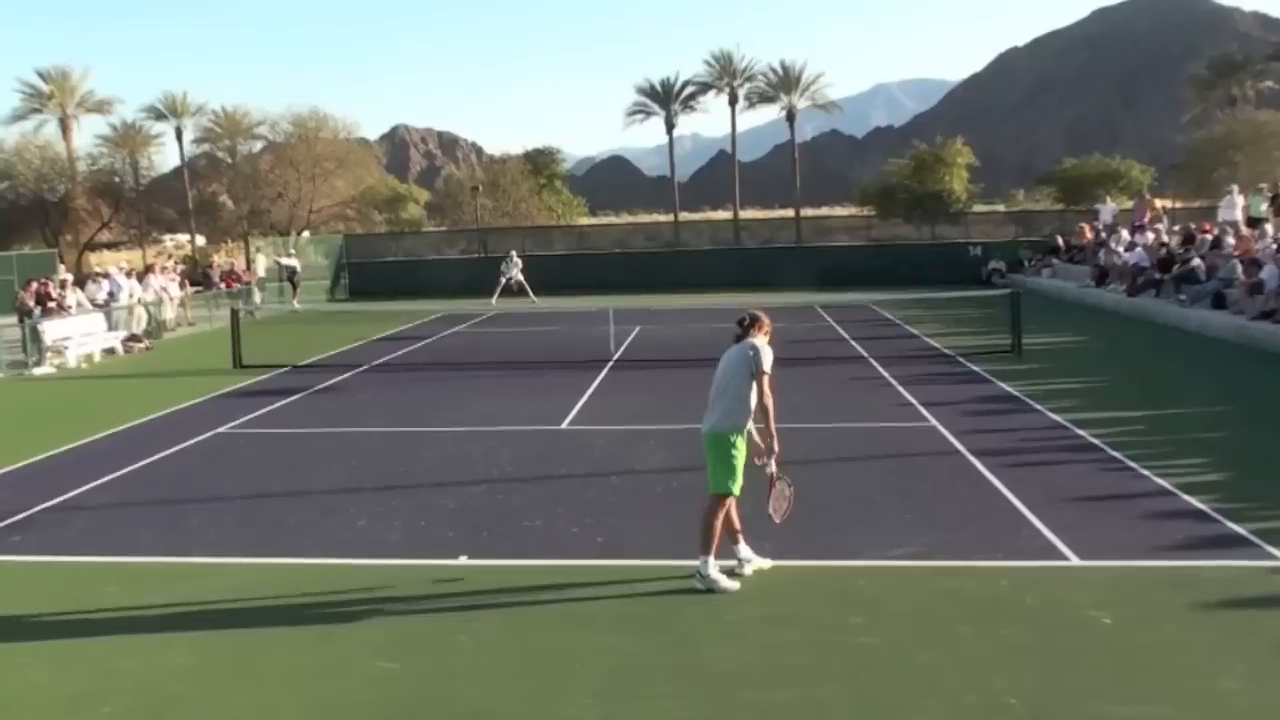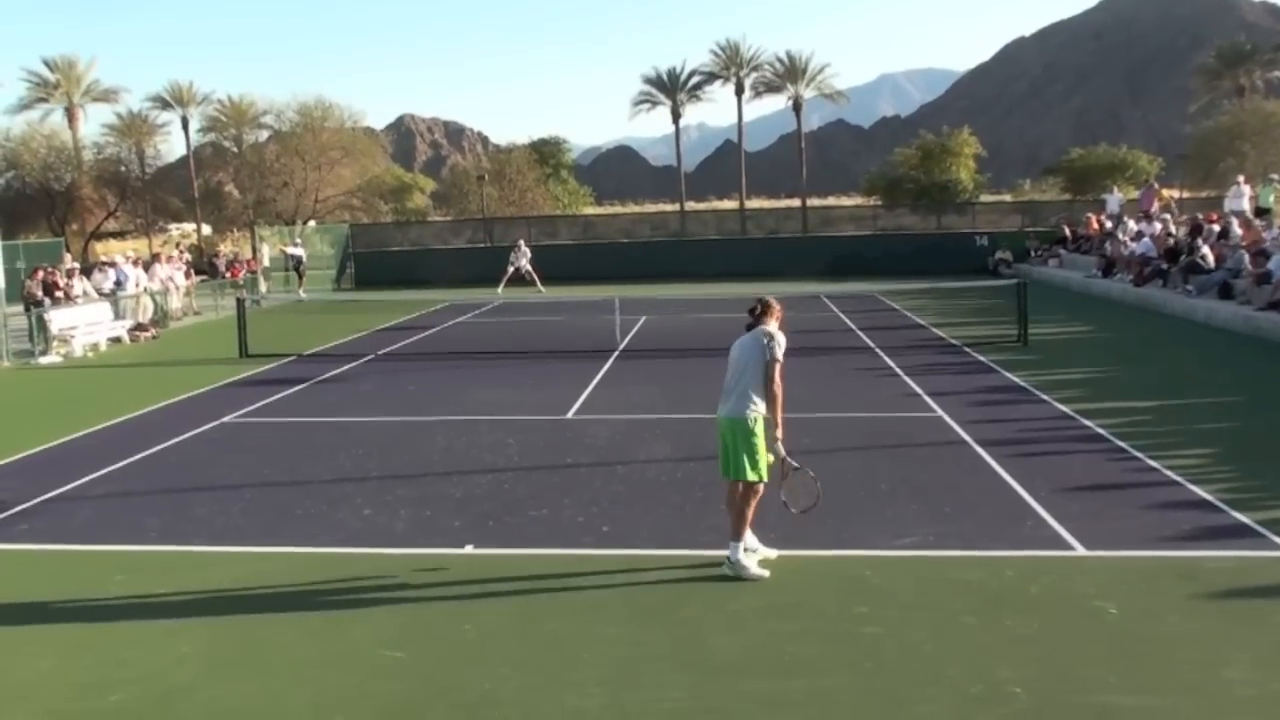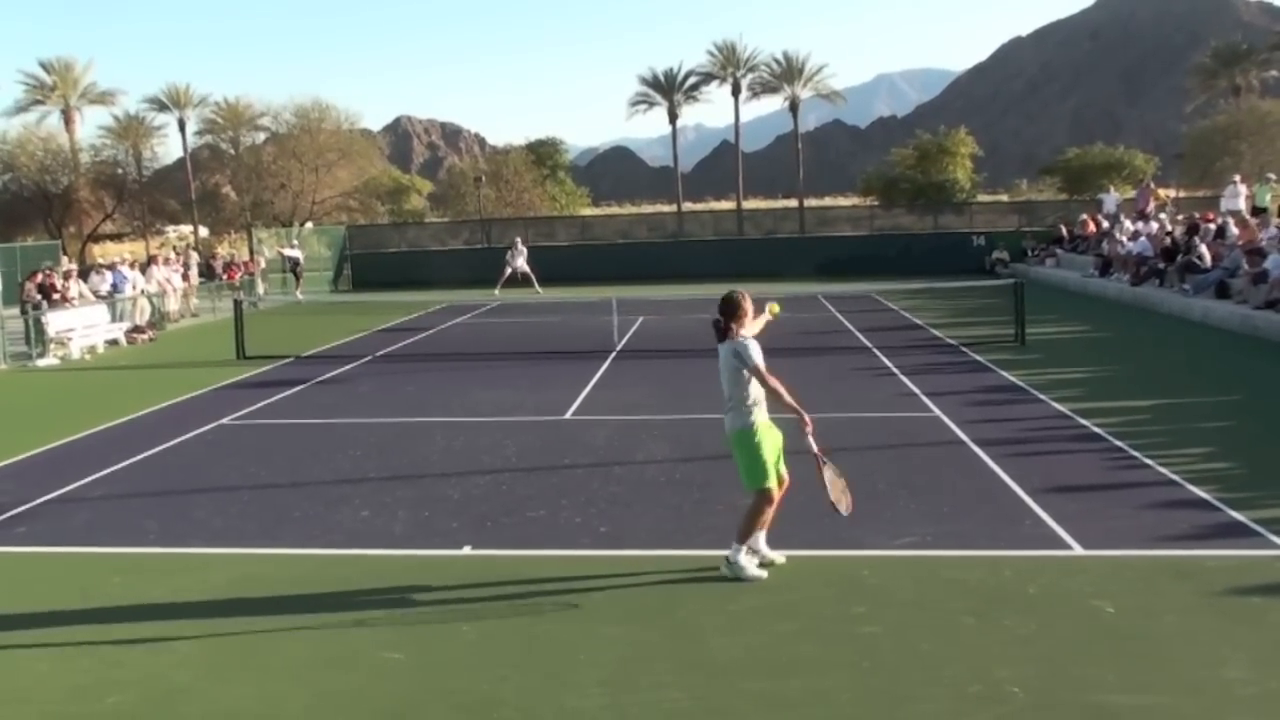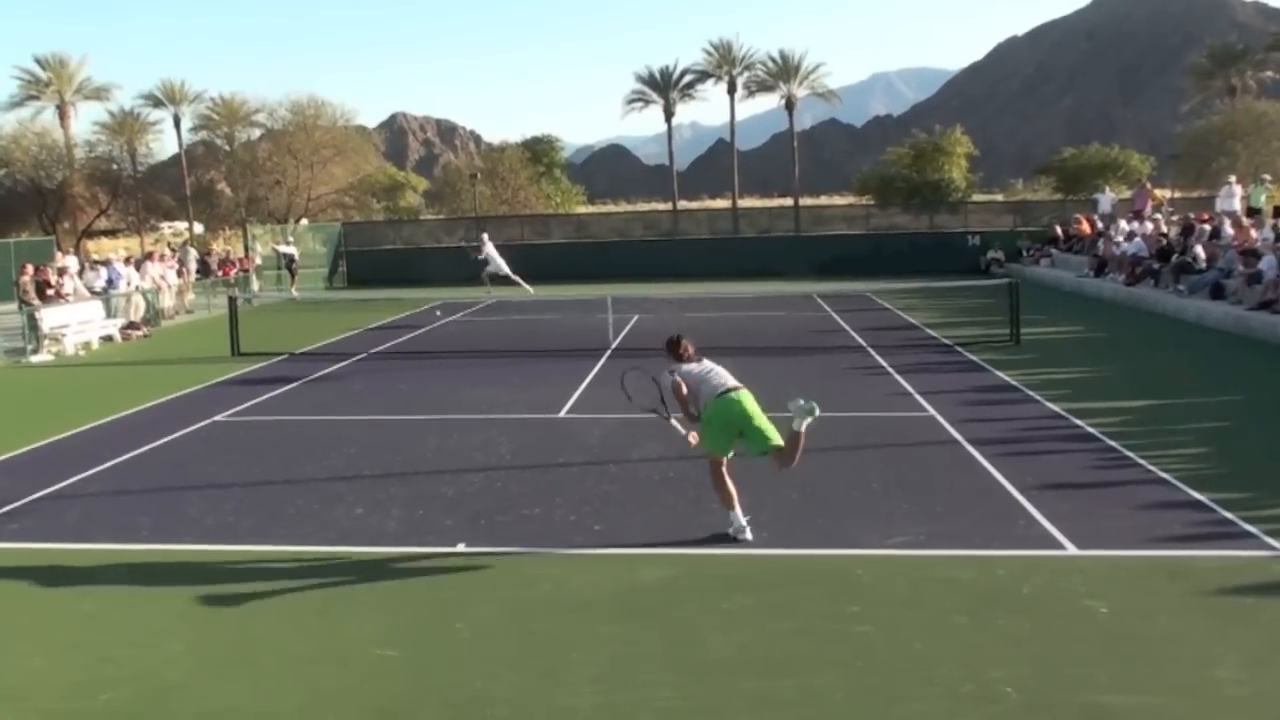
dt=1s
person 1, frame 1
left shoulder: (733, 353)
right shoulder: (760, 349)
right elbow: (764, 395)
left wrist: (756, 439)
right wrist: (772, 437)
left hip: (715, 429)
right hip: (728, 431)
left knee: (727, 496)
right knee: (721, 499)
left ankle: (744, 555)
right ankle: (706, 570)
person 1, frame 2
left shoulder: (742, 342)
right shoulder: (774, 336)
right elbow: (773, 384)
right wrist: (777, 424)
left hip: (726, 415)
right hip: (745, 417)
left knee: (736, 485)
right knee: (753, 487)
left ankle: (748, 544)
right ankle: (735, 557)
person 1, frame 3
left shoulder: (730, 340)
right shoulder: (743, 346)
left elbow: (749, 328)
right elbow: (767, 381)
left wrist: (765, 317)
right wrist: (798, 411)
left hip: (758, 423)
right hip: (748, 427)
left knee: (780, 482)
right knee: (765, 494)
left ankle: (756, 547)
right ankle: (735, 558)
person 1, frame 4
left shoulder: (673, 372)
right shoulder: (706, 364)
left elbow: (681, 393)
left wrist: (692, 417)
right wrist: (702, 431)
left hip: (719, 409)
right hip: (743, 399)
left knee: (717, 467)
right knee: (785, 460)
left ankle: (739, 525)
right ankle: (799, 415)
